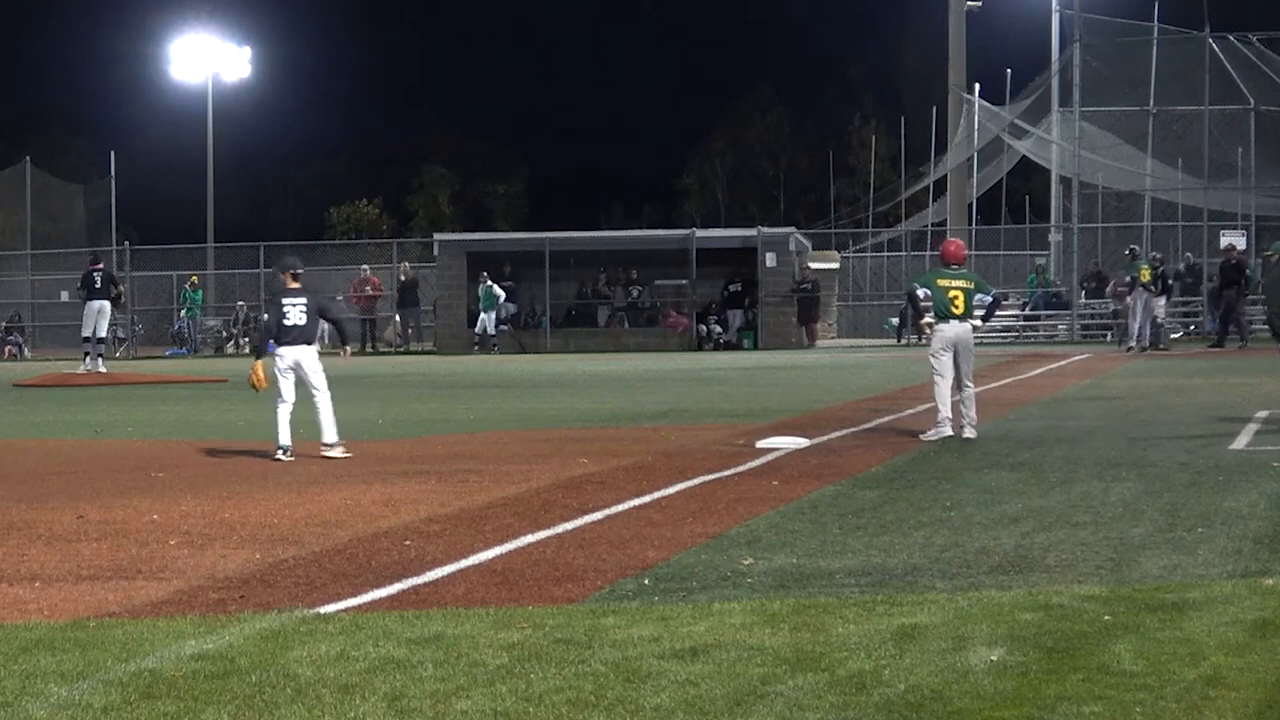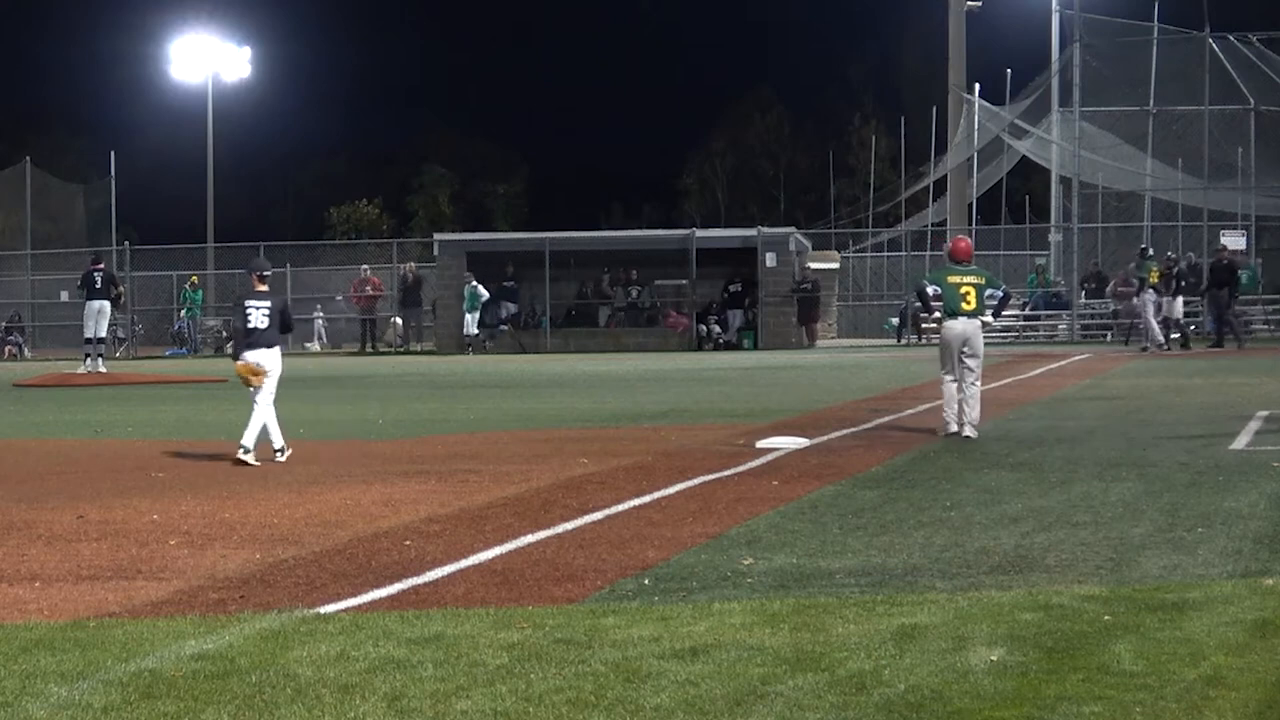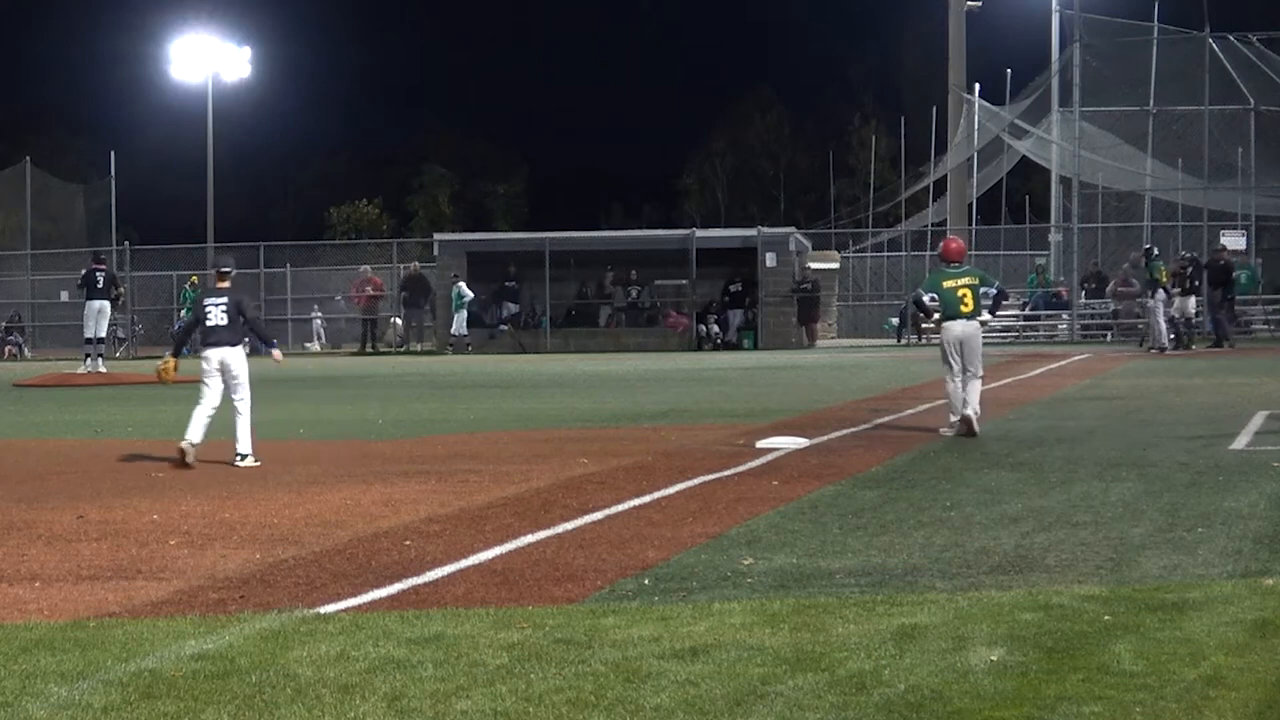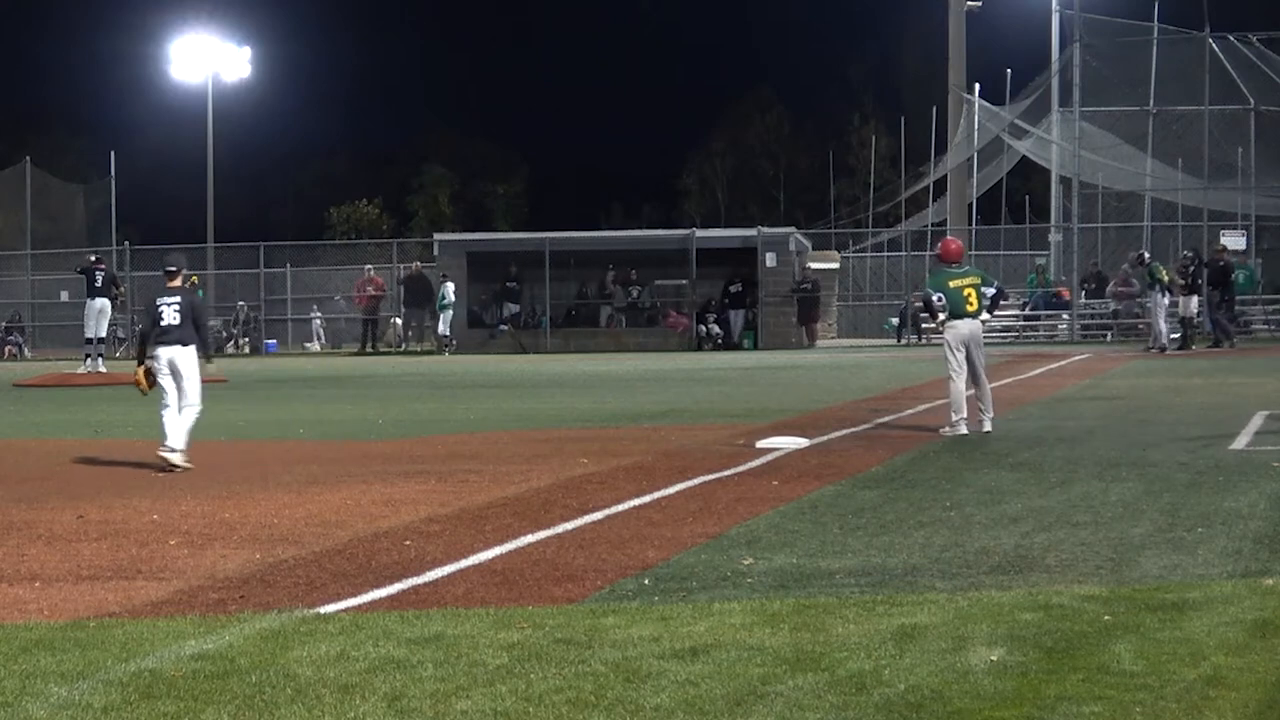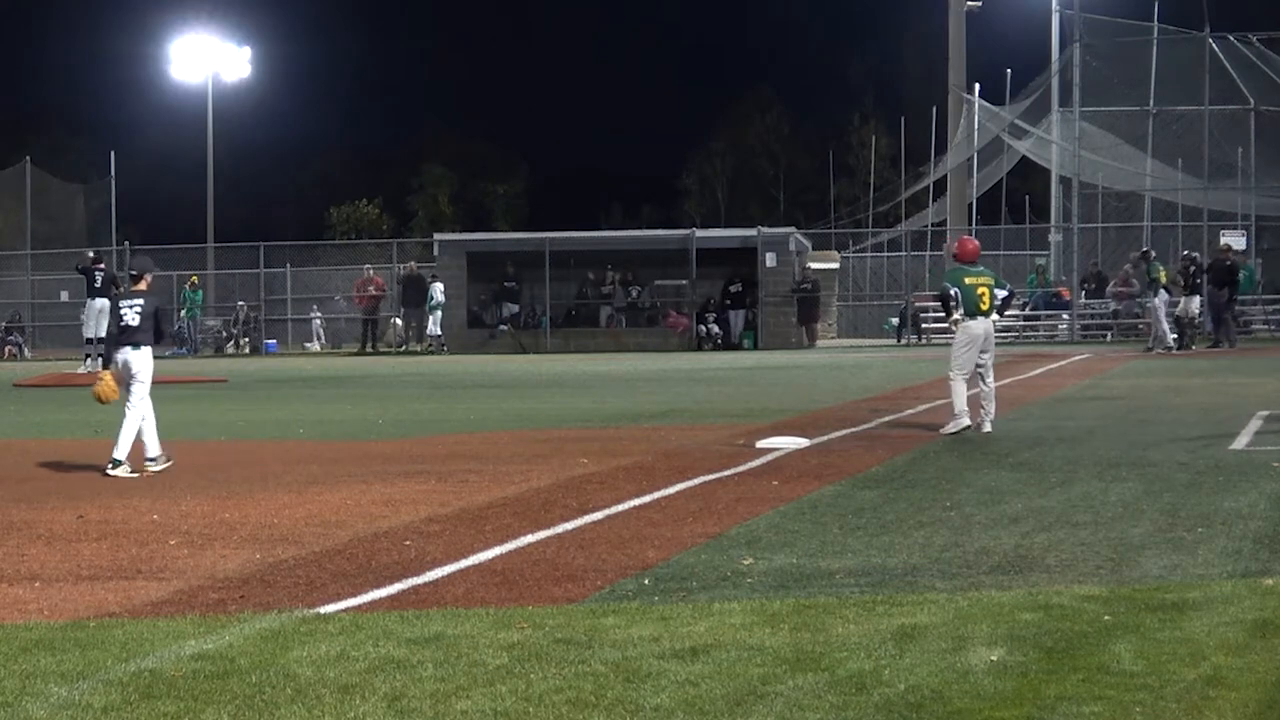
dt=0.4s
person 1, frame 1
left shoulder: (277, 299)
right shoulder: (313, 298)
left elbow: (268, 329)
right elbow: (335, 320)
left wrist: (259, 357)
right wrist: (345, 343)
left hip: (283, 353)
right hip: (307, 351)
left knee: (285, 402)
right knee: (322, 397)
left ankle: (283, 447)
right ankle: (330, 443)
person 1, frame 2
left shoulder: (244, 301)
right shoulder: (278, 301)
left elbow: (237, 330)
right elbow: (288, 327)
left wrist: (237, 358)
left hip: (248, 355)
right hip: (270, 354)
left knee: (264, 401)
right knee: (263, 403)
left ankle: (279, 447)
right ankle: (246, 448)
person 1, frame 3
left shoulder: (204, 298)
right shoulder: (237, 297)
left elbow: (188, 328)
right elbow: (253, 322)
left wrist: (174, 354)
right wrist: (271, 346)
left hip: (209, 354)
right hip: (233, 353)
left knee: (207, 403)
right knee: (242, 405)
left ankle: (189, 442)
right ankle: (243, 454)
person 1, frame 4
left shoulder: (156, 300)
right shoulder: (190, 296)
left elbow: (145, 332)
right elbow: (201, 328)
left wrist: (141, 363)
right wrist: (208, 357)
left hip: (160, 354)
right hip: (184, 351)
left knee: (170, 406)
right knee: (191, 405)
left ankle: (172, 455)
right ankle: (173, 447)
person 1, frame 5
left shoulder: (119, 301)
right shoulder: (153, 300)
left elbow: (113, 334)
right elbow: (160, 332)
left wrist: (107, 366)
left hip: (120, 355)
right hip: (141, 353)
left knee: (143, 405)
right knee: (135, 409)
left ankle: (154, 456)
right ankle: (117, 461)
person 2, frame 1
left shoulder: (933, 276)
right shoulder: (972, 279)
left elbow: (912, 293)
right elbow: (995, 299)
left wrist: (921, 317)
right wrist: (982, 320)
left hip: (942, 330)
right hip: (965, 330)
left knee: (942, 379)
right knee: (966, 382)
left ankle: (944, 424)
right ankle: (969, 427)
person 2, frame 2
left shoulder: (943, 273)
right shoulder: (982, 275)
left elbow: (921, 289)
right elbow: (1005, 294)
left wrist: (932, 311)
right wrist: (993, 316)
left hip: (951, 327)
right hip: (974, 327)
left knee: (950, 377)
right knee: (972, 379)
left ankle: (951, 423)
right ankle: (969, 426)
person 2, frame 3
left shoulder: (937, 277)
right shoulder: (975, 274)
left elbow: (918, 299)
right elbow: (1000, 291)
left wrist: (931, 316)
right wrist: (990, 314)
left hip: (950, 328)
right hip: (973, 327)
left knee: (954, 377)
right knee: (973, 375)
left ankle: (957, 423)
right ankle: (971, 410)
person 2, frame 4
left shoulder: (940, 276)
right shoulder: (975, 273)
left elbow: (928, 299)
right elbow: (998, 290)
left wrist: (936, 317)
right wrist: (988, 313)
left hip: (954, 328)
right hip: (975, 326)
left knee: (957, 377)
right knee: (979, 376)
left ankle: (958, 423)
right ankle: (986, 420)
person 2, frame 5
left shoulder: (955, 273)
right shoulder: (988, 274)
left elbow: (945, 294)
right elbow: (1009, 293)
left wrist: (950, 315)
right wrist: (997, 314)
left hip: (967, 326)
right hip: (987, 325)
left knee: (958, 374)
right knee: (986, 375)
left ankle: (961, 416)
right ankle: (986, 421)
